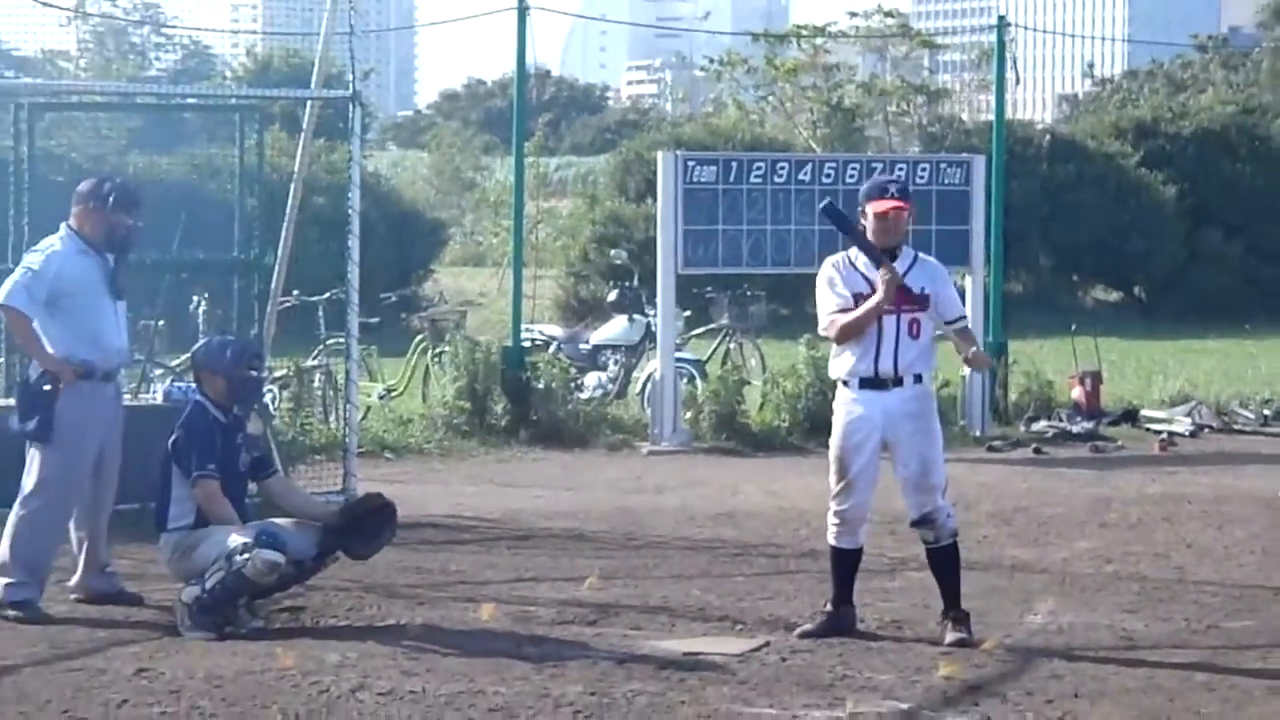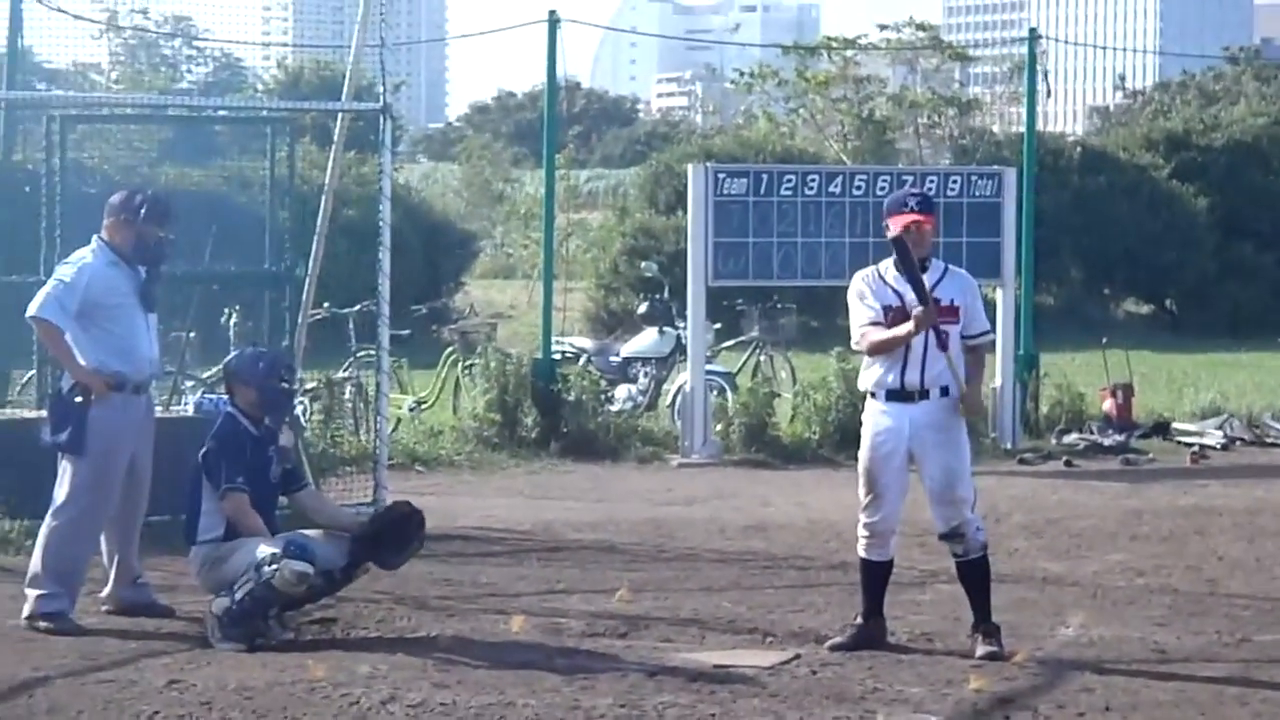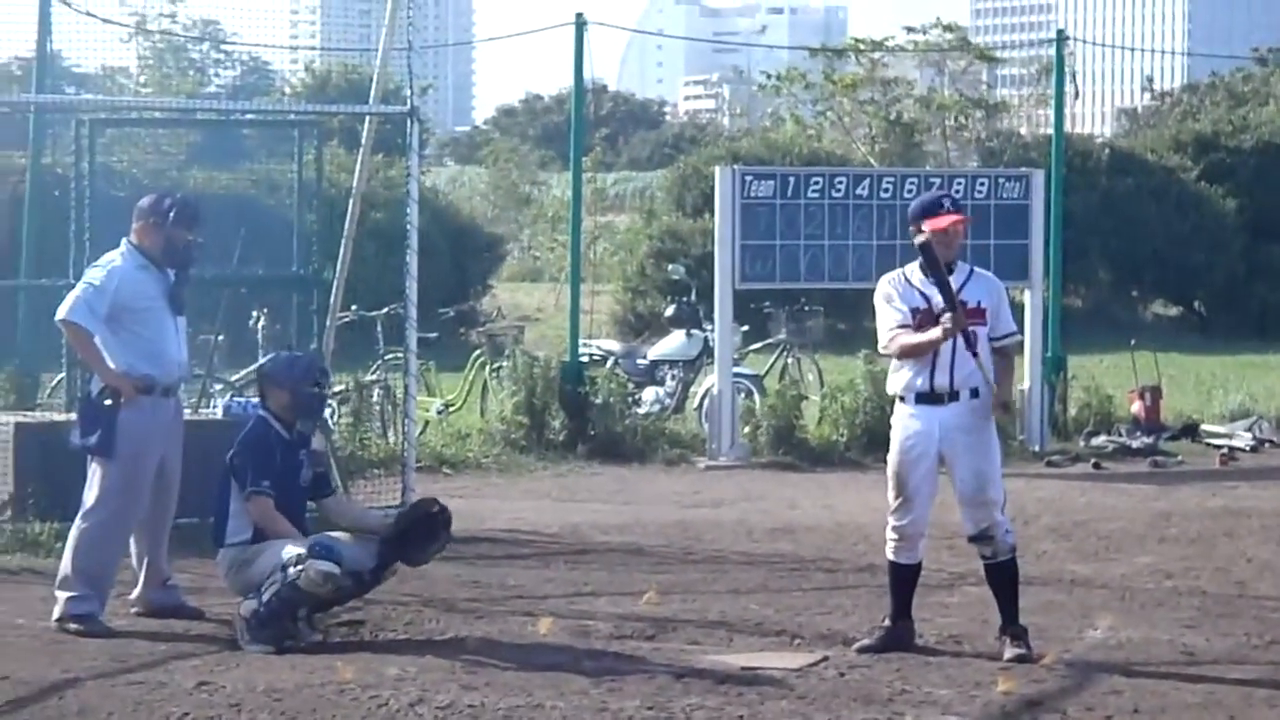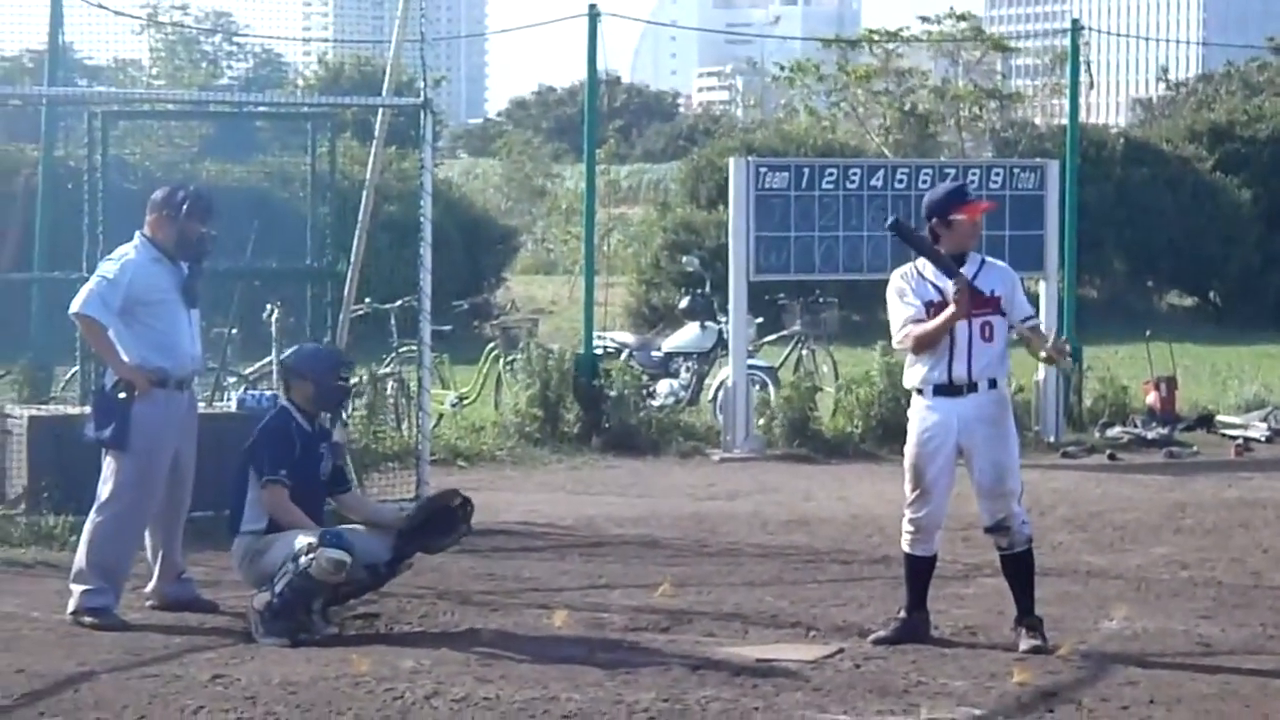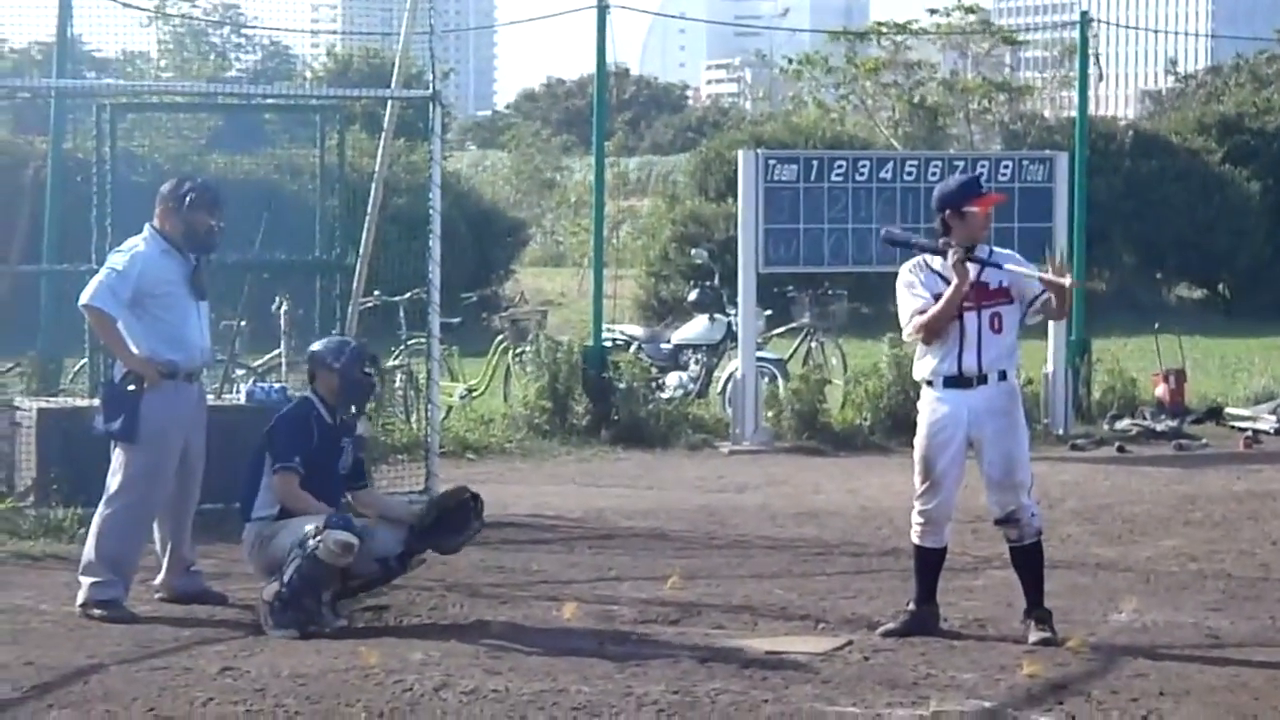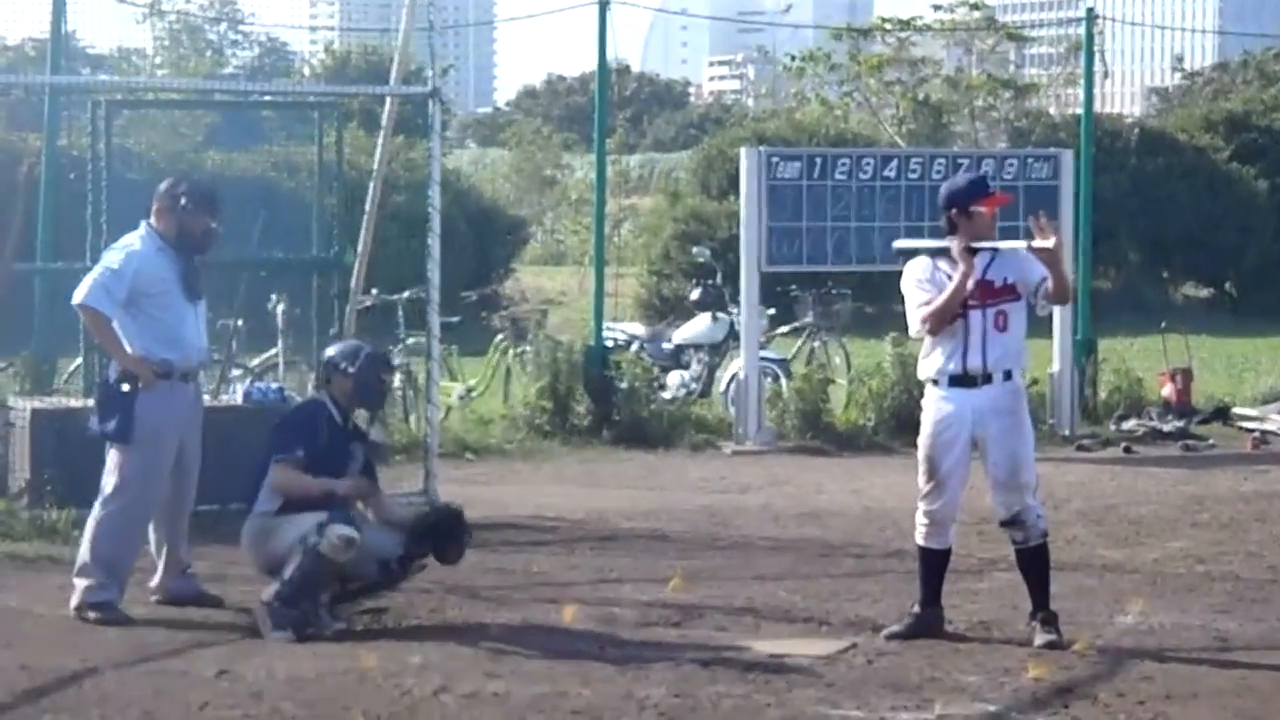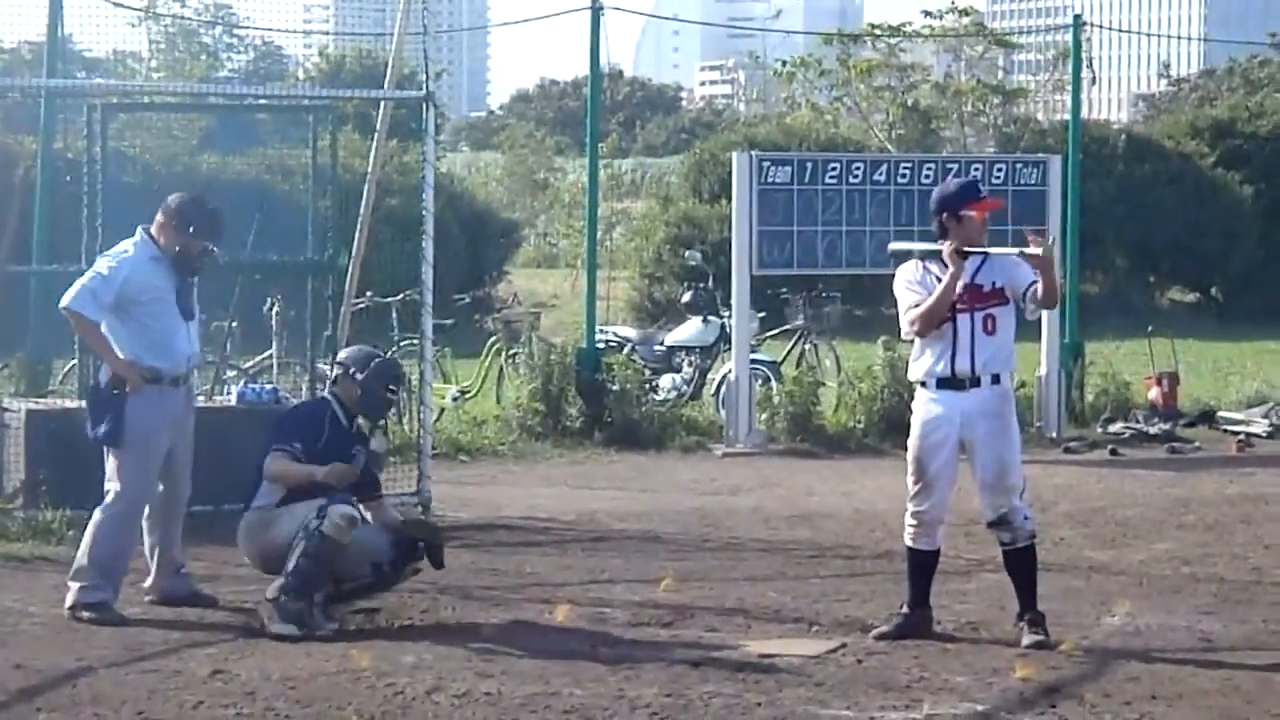
dt=0.2s
person 1, frame 1
left shoulder: (930, 270)
right shoulder: (837, 268)
left elbow: (957, 325)
right elbow: (837, 332)
left wrist: (970, 350)
right wrist: (878, 300)
left hip: (913, 398)
right hip: (857, 400)
left knee: (932, 508)
right knee: (846, 509)
left ankle: (954, 614)
right ankle: (841, 609)
person 1, frame 2
left shoulder: (960, 283)
right shoulder: (867, 282)
left elbow: (977, 346)
right elbow: (869, 343)
left wrist: (974, 389)
right wrist: (910, 328)
left hip: (940, 410)
right hip: (884, 412)
left knee: (960, 519)
right knee: (876, 521)
left ankle: (984, 627)
right ankle: (871, 622)
person 1, frame 3
left shoulder: (986, 285)
right shoulder: (894, 286)
left elbow: (1003, 348)
right elbow: (897, 346)
left wrist: (1004, 389)
right wrist: (939, 334)
left hip: (970, 412)
right hip: (914, 415)
left knee: (989, 521)
right knee: (905, 523)
left ankle: (1011, 629)
right ankle: (899, 624)
person 1, frame 4
left shoulder: (999, 275)
right shoulder: (907, 279)
left elbow: (1025, 329)
right elbow: (913, 342)
left wrist: (1046, 349)
right wrist: (953, 311)
left hip: (987, 403)
right hip: (931, 407)
left knee: (1007, 513)
right knee: (921, 515)
left ankle: (1028, 620)
right ankle: (915, 616)
person 1, frame 5
left shoulder: (1008, 263)
right shoulder: (916, 271)
left elbow: (1046, 309)
right elbow: (923, 332)
left wrist: (1062, 291)
right wrist: (957, 286)
left hip: (997, 395)
right hip: (941, 399)
left knee: (1016, 505)
right knee: (931, 507)
left ankle: (1037, 612)
right ankle: (924, 608)
person 1, frame 6
left shoulder: (1013, 261)
right shoulder: (922, 268)
left elbow: (1059, 296)
right elbow: (931, 324)
left wrist: (1053, 260)
right wrist: (964, 273)
left hip: (1002, 394)
right hip: (946, 398)
left knee: (1021, 506)
right knee: (936, 508)
left ankle: (1042, 614)
right ankle: (928, 611)
person 1, frame 7
left shoulder: (1004, 266)
right shoulder: (913, 273)
left elbow: (1047, 301)
right elbow: (922, 325)
left wrist: (1046, 268)
right wrist: (954, 274)
left hip: (990, 398)
right hip: (934, 401)
left knee: (1008, 507)
right knee: (924, 509)
left ankle: (1029, 615)
right ankle: (917, 610)
person 2, frame 1
left shoulder: (104, 261)
right shoulder: (52, 255)
right wrist: (49, 363)
left hip: (107, 389)
right hip: (69, 392)
left knee: (98, 492)
right knee: (48, 491)
left ankle: (95, 576)
person 2, frame 2
left shoulder: (136, 272)
right shoulder: (86, 267)
right elbow: (42, 316)
right wrist: (80, 373)
left hip: (139, 400)
right hip: (100, 404)
left knee: (129, 503)
right knee: (81, 502)
left ankle: (126, 588)
right ankle: (46, 599)
person 2, frame 3
left shoulder: (164, 275)
right shoulder: (115, 270)
right elbow: (71, 319)
right wrist: (109, 377)
left hip: (168, 403)
right hip: (129, 407)
left knee: (158, 505)
right knee: (110, 506)
left ankle: (155, 591)
right ankle: (77, 602)
person 2, frame 4
left shoulder: (178, 268)
right shoulder: (128, 263)
right elbow: (85, 312)
right wrist: (123, 369)
left hip: (181, 396)
right hip: (142, 400)
left knee: (173, 498)
right knee: (124, 499)
left ankle: (170, 584)
right ankle: (91, 596)
person 2, frame 5
left shoulder: (186, 260)
right shoulder: (137, 256)
right elbow: (94, 305)
right wrist: (132, 361)
left hip: (190, 388)
right hip: (152, 392)
left knee: (182, 491)
right knee: (133, 492)
left ankle: (178, 577)
right ankle: (100, 589)
person 2, frame 6
left shoulder: (183, 259)
right shoulder: (133, 253)
right elbow: (88, 303)
right wrist: (127, 361)
left hip: (187, 388)
right hip: (148, 391)
left knee: (178, 492)
right knee: (129, 493)
left ankle: (174, 580)
right ankle: (95, 591)
person 2, frame 7
left shoulder: (178, 268)
right shoulder: (126, 261)
right elbow: (76, 307)
right wrist: (117, 363)
left hip: (179, 392)
right hip: (139, 395)
left knee: (173, 492)
right knee: (127, 495)
left ankle: (168, 581)
right ankle: (89, 593)
person 3, frame 1
left shoulder: (241, 423)
right shoulder: (197, 424)
left elbow: (276, 486)
right elbow: (209, 497)
left wrist: (334, 517)
right wrist: (248, 540)
left hip: (229, 535)
right hip: (186, 542)
left knee: (321, 541)
right knee: (267, 550)
left ankle: (234, 598)
right ankle: (197, 603)
person 3, frame 2
left shoulder: (273, 436)
right shoulder: (229, 436)
left elbow: (305, 500)
right elbow: (237, 510)
left wrist: (364, 527)
right wrist: (280, 552)
left hip: (261, 546)
right hip: (217, 555)
left knee: (351, 552)
right knee: (296, 562)
left ankle: (266, 609)
right ankle: (227, 614)
person 3, frame 3
left shoulder: (302, 440)
right shoulder: (257, 439)
left elbow: (333, 505)
right elbow: (263, 513)
left wrist: (390, 527)
right wrist: (309, 550)
left hip: (288, 549)
right hip: (244, 558)
left knee: (380, 555)
right knee: (323, 561)
left ankle: (294, 612)
right ankle: (256, 616)
person 3, frame 4
left shoulder: (321, 435)
right shoulder: (277, 429)
left elbow: (349, 501)
right elbow: (276, 504)
left wrist: (406, 520)
right wrist: (325, 538)
left hip: (303, 541)
right hip: (259, 548)
left knee: (393, 548)
right knee: (333, 550)
left ankle: (308, 604)
right ankle: (269, 609)
person 3, frame 5
left shoulder: (345, 430)
right shoulder: (297, 419)
left elbow: (364, 498)
right elbow: (285, 491)
left wrist: (420, 515)
right wrist: (337, 521)
left hip: (318, 532)
right hip: (269, 536)
left knee: (406, 543)
right knee: (340, 535)
left ankle: (320, 595)
right ankle: (278, 601)
person 3, frame 6
left shoulder: (355, 436)
right shoulder: (306, 417)
left elbow: (374, 502)
right elbow: (279, 480)
left wrist: (419, 520)
right wrist: (335, 486)
left hip: (319, 533)
right hip: (268, 534)
left knee: (408, 548)
right knee: (341, 529)
left ankle: (318, 598)
right ankle: (278, 604)
person 3, frame 7
left shoulder: (359, 440)
right shoulder: (310, 415)
left elbow: (375, 505)
right elbow: (272, 468)
left wrist: (405, 525)
right wrist: (318, 472)
left hip: (311, 535)
right hip: (264, 529)
left knee: (405, 551)
right knee: (340, 509)
left ankle: (313, 598)
right ankle: (283, 600)
